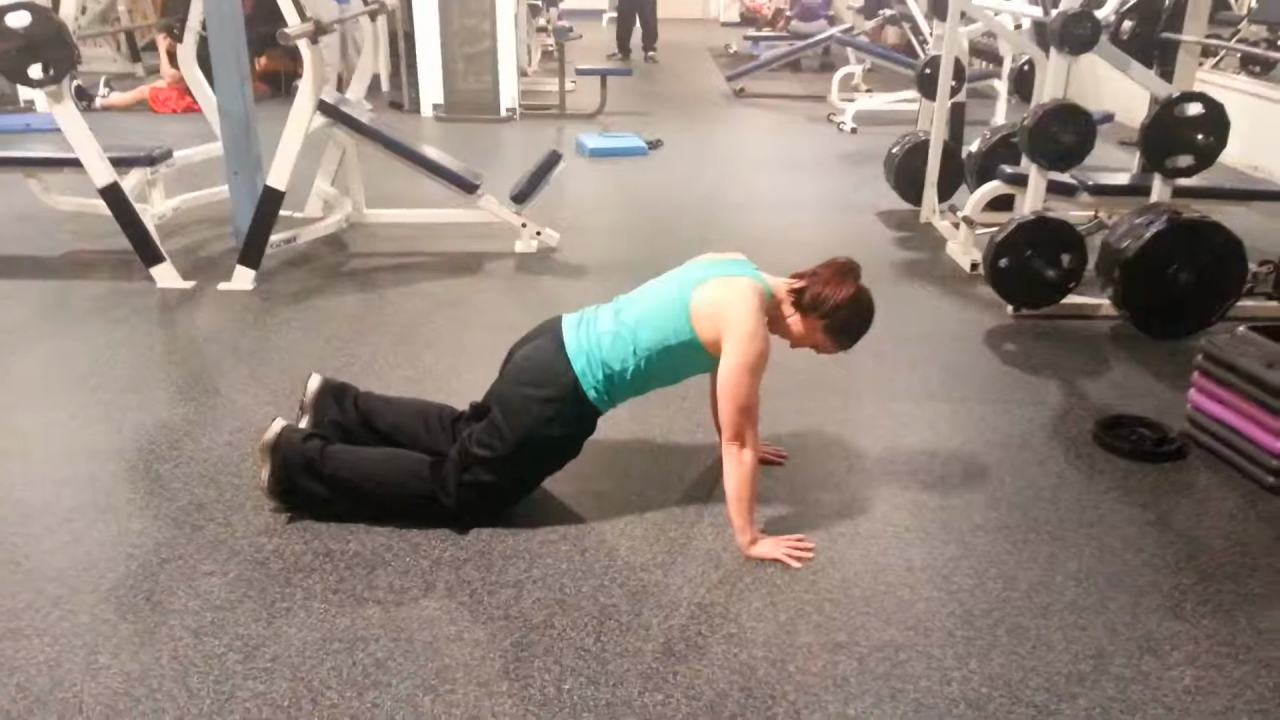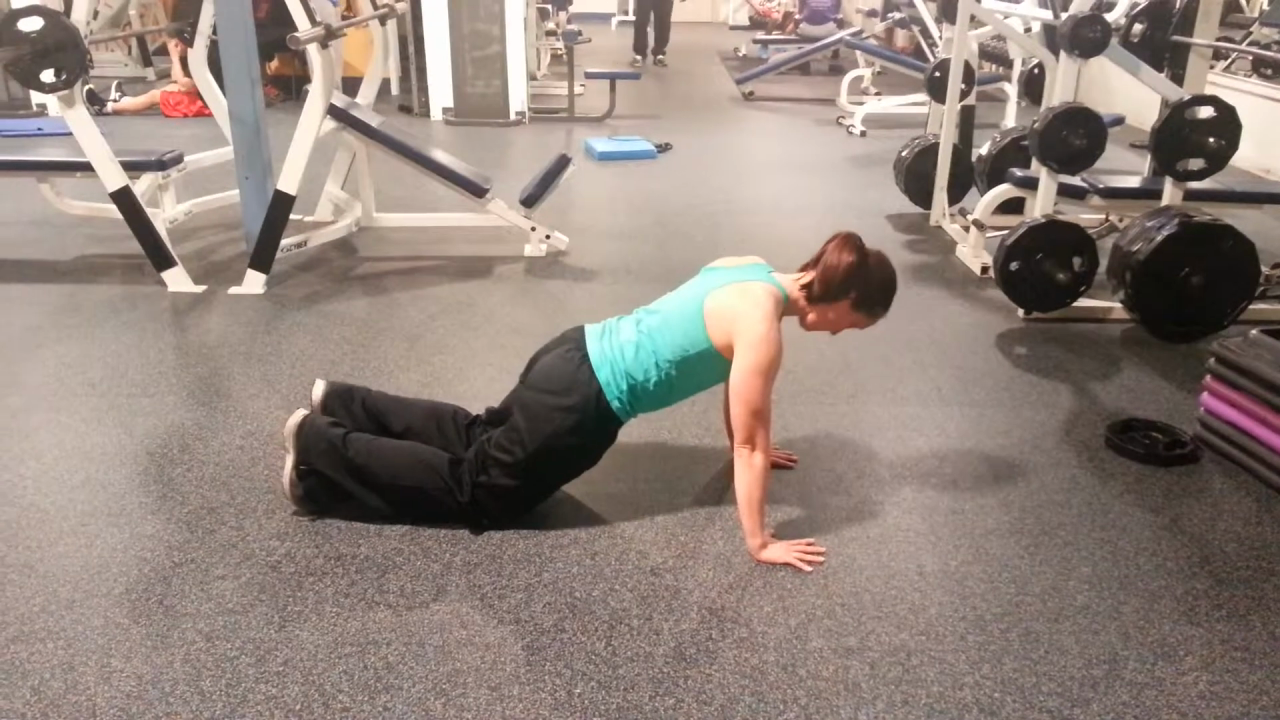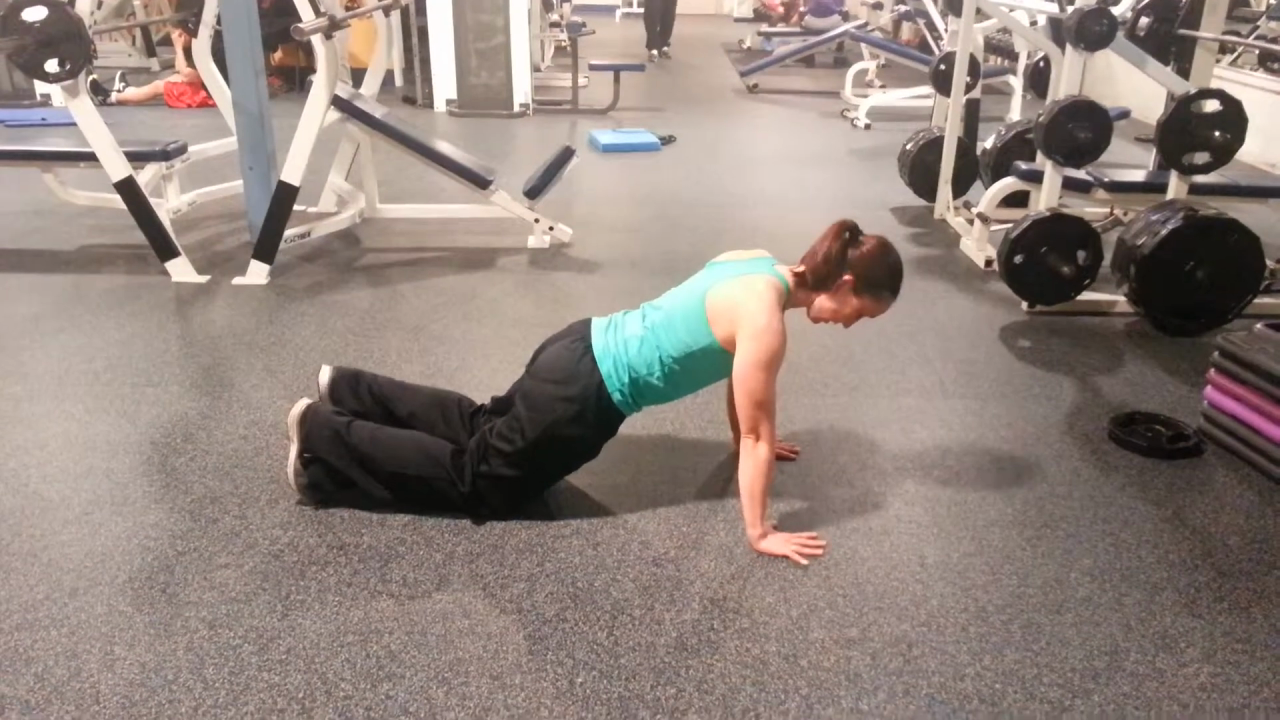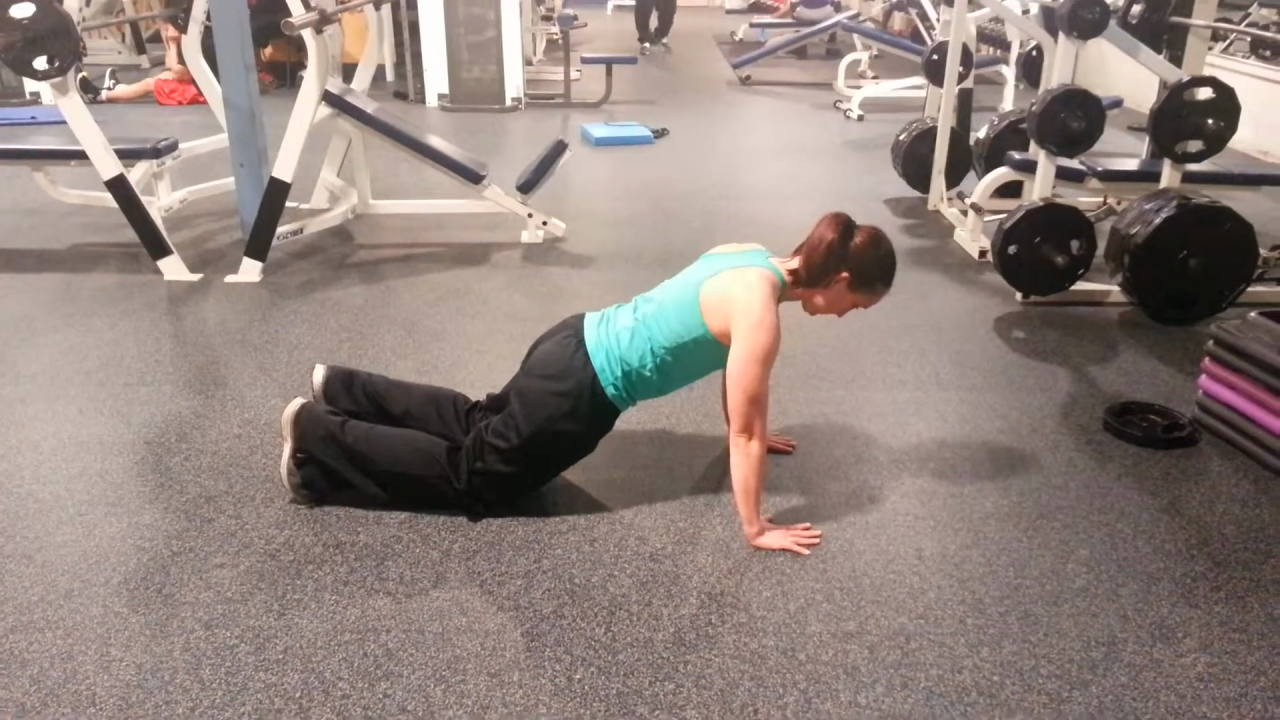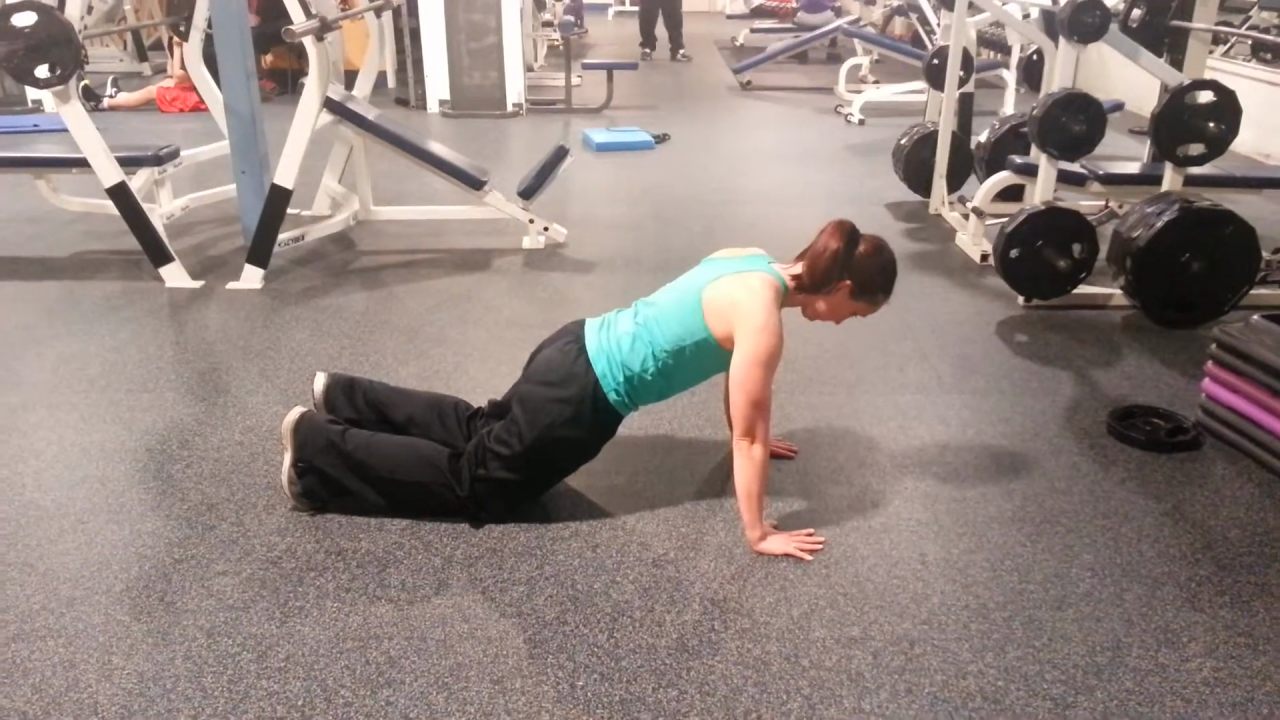
dt=0.5s
person 1, frame 1
left shoulder: (737, 268)
right shoulder: (748, 324)
right elbow: (736, 443)
left wrist: (740, 445)
right wrist: (748, 538)
left hip: (557, 347)
right hip: (559, 390)
left knee: (468, 436)
right knee: (458, 489)
left ankle: (336, 404)
right ankle: (296, 457)
person 1, frame 2
left shoulder: (752, 269)
right shoulder: (762, 326)
right elbow: (750, 445)
left wrist: (749, 444)
right wrist: (759, 542)
left hip: (580, 357)
right hip: (581, 402)
left knee: (478, 438)
right knee: (473, 489)
left ankle: (341, 406)
right ankle: (319, 447)
person 1, frame 3
left shoulder: (760, 265)
right shoulder: (764, 318)
right elbow: (757, 435)
left wrist: (751, 439)
right wrist: (759, 532)
left hip: (584, 351)
right hip: (583, 394)
left knee: (482, 428)
right knee: (474, 480)
left ankle: (348, 391)
right ankle: (321, 432)
person 1, frame 4
left shoulder: (753, 257)
right shoulder: (759, 312)
right elbow: (746, 432)
left wrist: (750, 432)
right wrist: (755, 529)
left hip: (579, 346)
right hip: (579, 389)
left knee: (477, 426)
right knee: (470, 475)
left ankle: (341, 392)
right ankle: (316, 435)
person 1, frame 5
left shoulder: (754, 262)
right shoulder: (763, 316)
right elbow: (751, 434)
left wrist: (750, 437)
right wrist: (758, 532)
left hip: (581, 351)
right hip: (582, 393)
left knee: (480, 431)
right knee: (473, 481)
left ankle: (344, 397)
right ankle: (316, 440)
